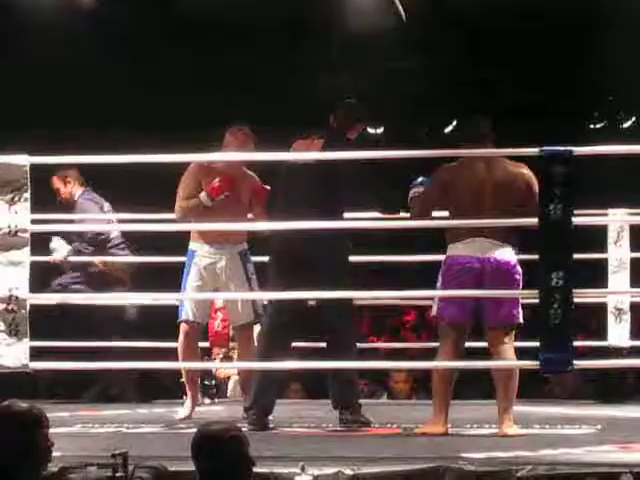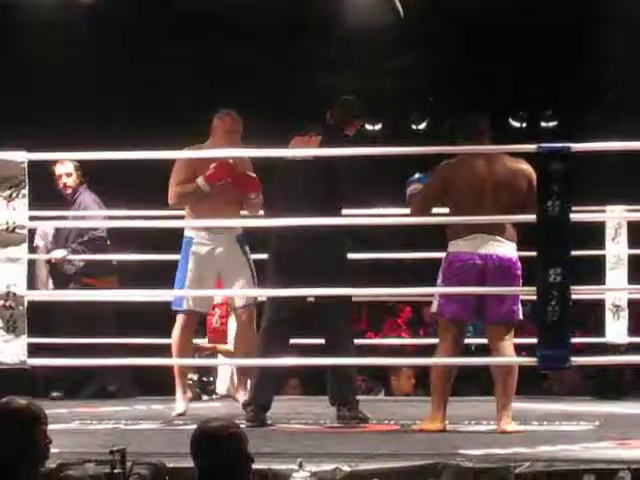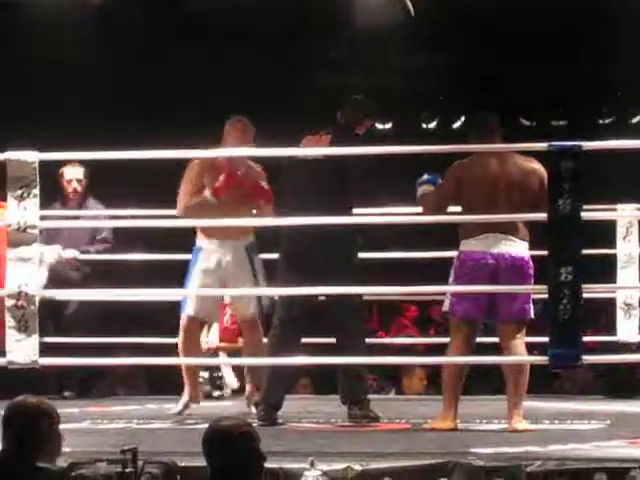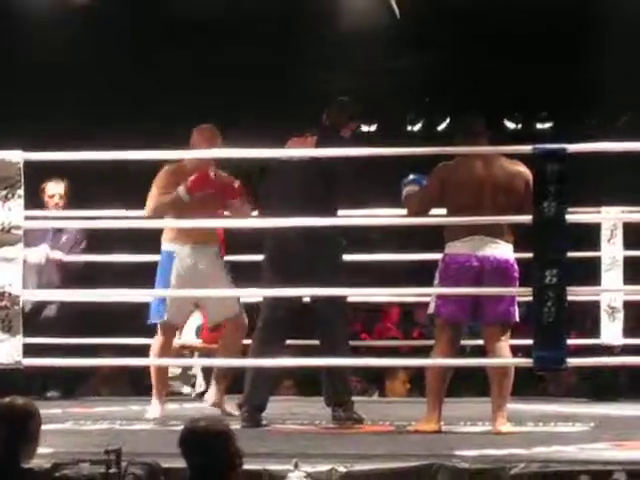
dt=0.3s
person 1, frame 1
left shoulder: (296, 148)
right shoulder: (345, 153)
left elbow: (274, 205)
left hip: (286, 247)
right hip: (324, 248)
left knee: (275, 330)
right knee: (339, 330)
left ankle: (257, 410)
right ankle: (348, 408)
person 1, frame 2
left shoulder: (294, 145)
right shoulder: (343, 149)
left elbow: (271, 201)
left hip: (285, 244)
right hip: (322, 245)
left knee: (274, 326)
right knee: (338, 327)
left ankle: (257, 406)
right ankle: (346, 405)
person 1, frame 3
left shoulder: (305, 144)
right shoulder: (352, 149)
left elbow: (281, 201)
left hip: (296, 244)
right hip: (332, 244)
left knee: (285, 326)
right knee: (349, 325)
left ankle: (268, 405)
right ankle: (357, 403)
person 1, frame 4
left shoulder: (290, 147)
right shoulder: (338, 149)
left elbow: (264, 203)
left hip: (280, 245)
right hip: (317, 246)
left knee: (270, 327)
right knee: (333, 328)
left ankle: (251, 407)
right ankle: (341, 405)
person 2, frame 1
left shoulder: (449, 173)
right shoulder: (520, 173)
left elbow: (418, 213)
left wrist: (416, 194)
left hip: (461, 257)
right hip: (502, 258)
left knee: (450, 340)
right knee: (502, 341)
left ankle: (439, 419)
right ankle: (506, 420)
person 2, frame 2
left shoulder: (449, 169)
right shoulder: (521, 169)
left elbow: (418, 209)
right elbow: (537, 214)
left wrist: (414, 192)
left hip: (462, 254)
right hip: (503, 254)
left knee: (449, 337)
right knee: (502, 338)
left ankle: (437, 416)
right ankle: (505, 417)
person 2, frame 3
left shoulder: (462, 169)
right shoulder: (532, 168)
left elbow: (432, 211)
right elbow: (548, 214)
left wrist: (425, 191)
left hip: (474, 252)
right hip: (516, 253)
left knee: (460, 336)
right knee: (514, 337)
left ankle: (448, 414)
right ankle: (516, 415)
person 2, frame 4
left shoulder: (447, 171)
right shoulder: (518, 171)
left elbow: (416, 211)
left wrist: (411, 191)
left hip: (460, 255)
right hip: (500, 256)
left knee: (445, 338)
right knee: (498, 339)
left ankle: (432, 417)
right ankle: (500, 418)
person 3, frame 1
left shoulder: (251, 180)
right shoulder: (198, 170)
right elbow: (179, 212)
left wrist: (263, 205)
right wrist: (209, 195)
left hip: (235, 256)
right hip: (201, 255)
left knee: (245, 329)
right knee: (187, 329)
left ankle: (248, 398)
right ankle: (192, 397)
person 3, frame 2
left shoulder: (241, 164)
right shoulder: (191, 157)
left elbow: (253, 210)
right elbow: (174, 199)
left wrist: (253, 192)
right wrist: (207, 181)
left hip: (232, 241)
right hip: (198, 242)
left knee: (247, 314)
right knee: (185, 318)
left ankle: (243, 384)
right ankle: (181, 392)
person 3, frame 3
left shoulder: (254, 172)
right shoulder: (201, 167)
left elbow: (267, 220)
right elbow: (182, 209)
left wrist: (265, 203)
right wrist: (214, 193)
left hip: (241, 250)
right hip: (207, 250)
left knee: (250, 323)
right knee: (189, 323)
left ankle: (254, 388)
right ankle: (191, 390)
person 3, frame 4
left shoulder: (221, 178)
right shoulder: (172, 173)
left elbow: (244, 218)
right elbow: (152, 210)
left wrist: (238, 200)
right wrist: (186, 191)
left hip: (210, 257)
right hip: (177, 257)
left knee: (237, 323)
right knee: (166, 329)
left ankle: (217, 392)
right ankle: (157, 398)
person 4, frame 1
left shoulder: (85, 204)
right shoulder: (92, 202)
left elbow: (98, 236)
left wrist: (68, 253)
right wrist: (66, 250)
left hip: (109, 263)
right hip: (115, 267)
person 4, frame 2
left shoulder: (88, 202)
right shoulder: (71, 204)
left elbow: (97, 236)
right elbow: (61, 239)
left wrist: (66, 251)
right wrist: (47, 244)
left hip: (90, 278)
right hip: (77, 278)
person 4, frame 3
left shoulder: (95, 210)
right shoulder: (53, 209)
left elbow: (107, 245)
right elbow: (43, 239)
left wrist: (80, 253)
left hip: (84, 284)
right hip: (55, 283)
left knee: (78, 332)
right knee: (51, 332)
left ankle: (76, 383)
right ankle: (57, 382)
person 4, frame 4
left shoulder: (74, 227)
right shoulder: (31, 225)
left elbow: (81, 260)
left wrist: (64, 258)
right wrist: (27, 254)
left ankle: (56, 382)
right ankle: (37, 384)
